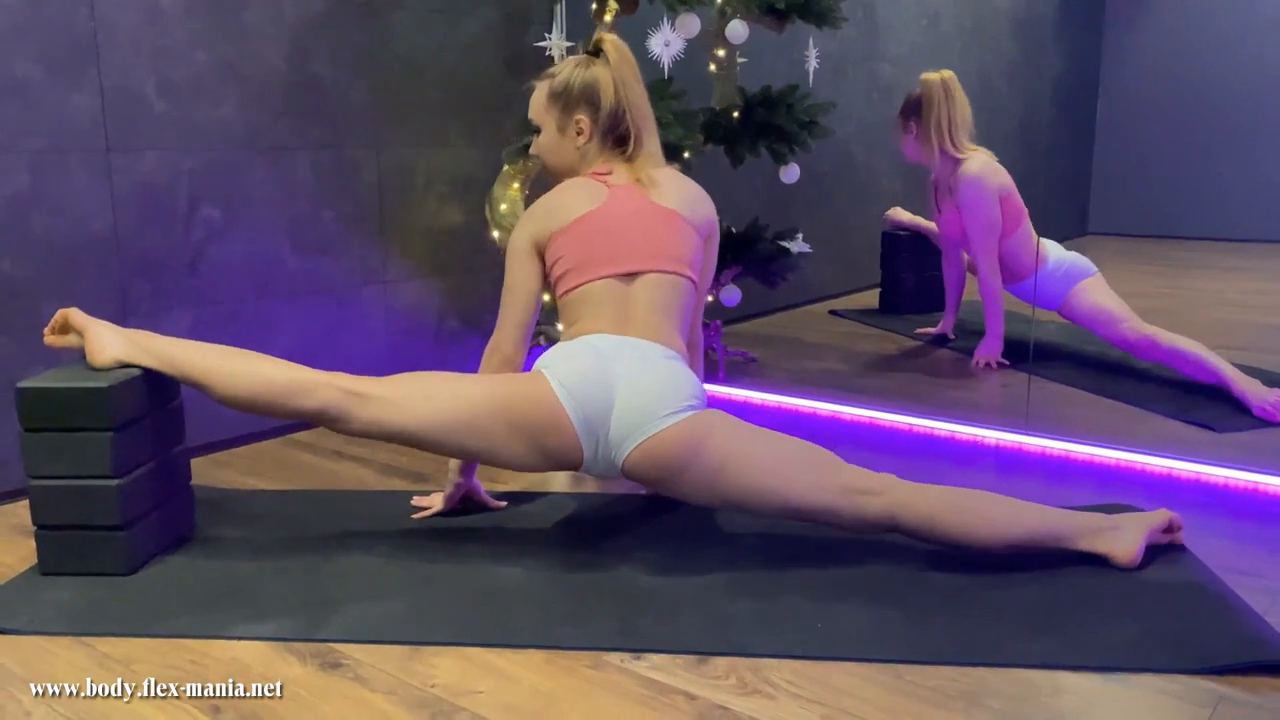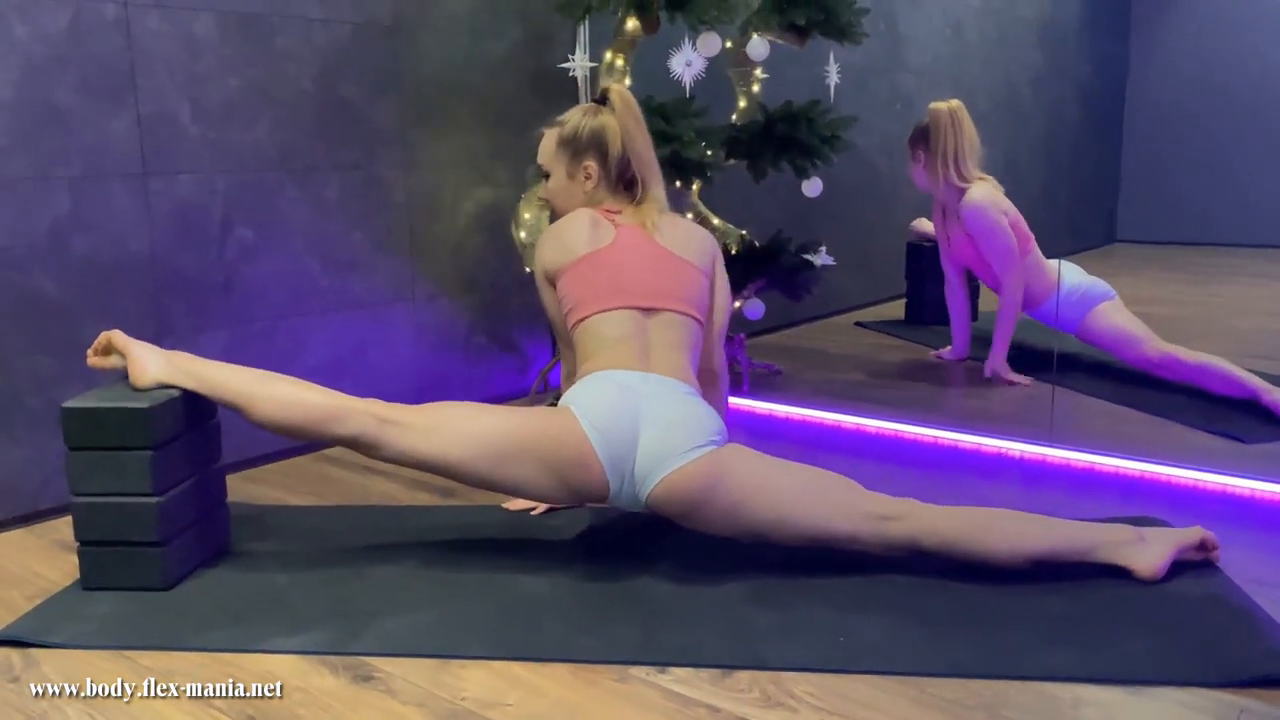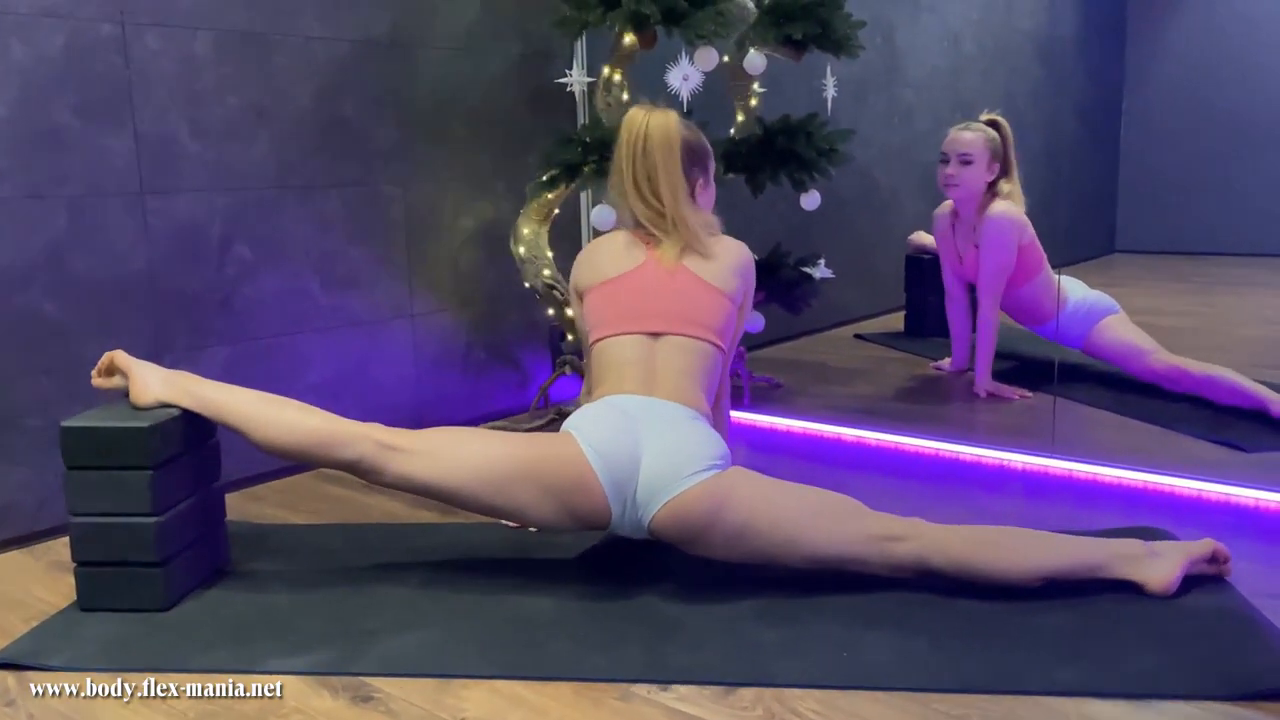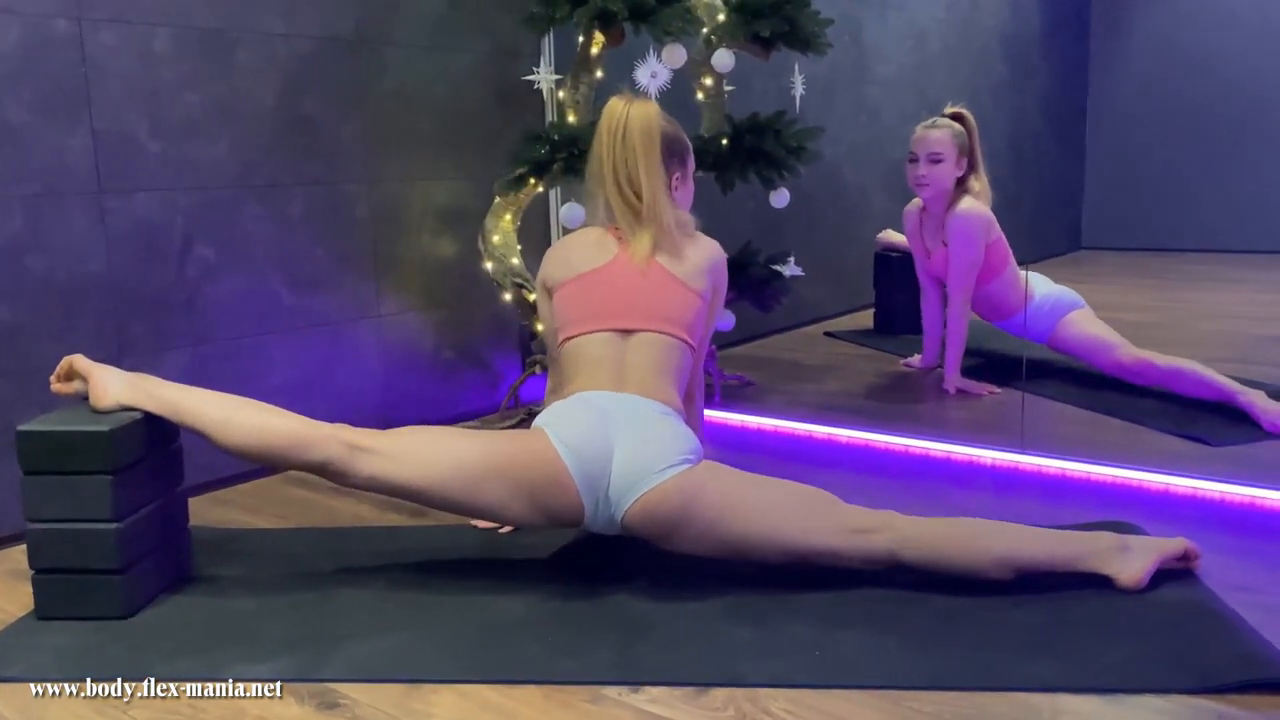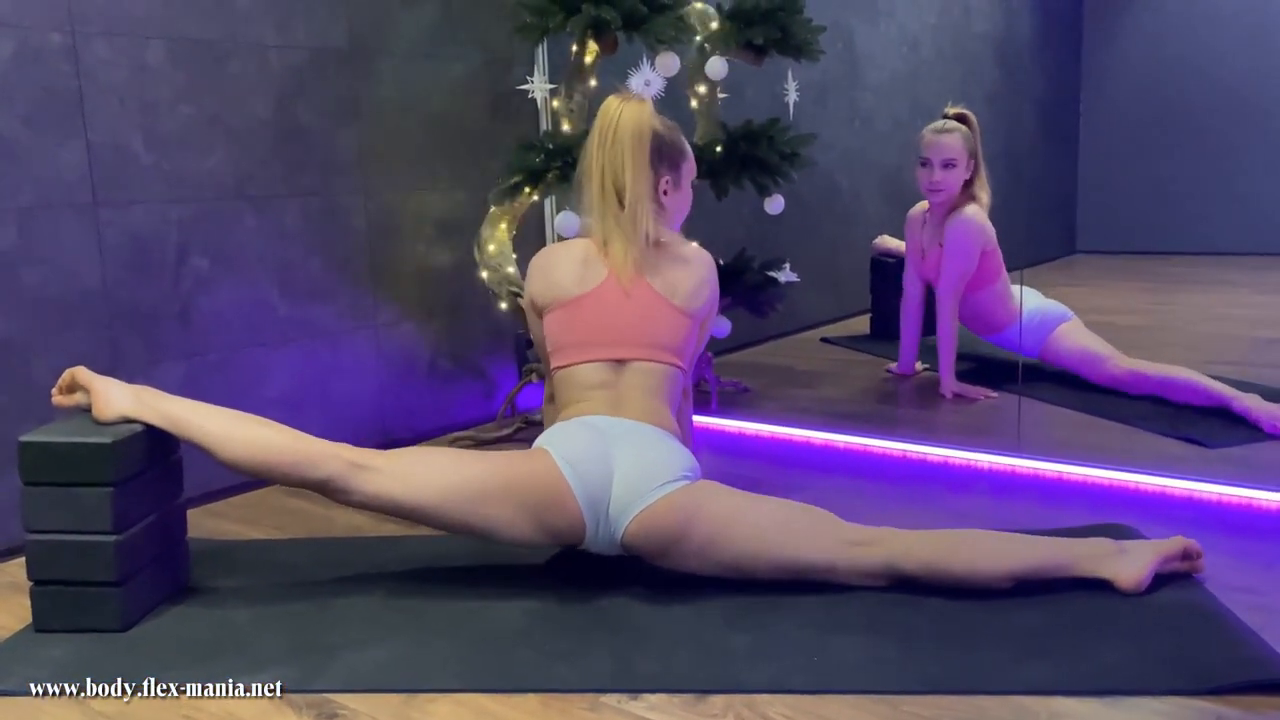
dt=1s
person 1, frame 1
left shoulder: (543, 211)
right shoulder: (692, 197)
left elbow: (505, 352)
left wrist: (463, 473)
right wrist: (687, 460)
left hip: (570, 394)
right hip: (659, 407)
left knee: (340, 398)
right knee: (873, 498)
left ankle: (124, 345)
person 1, frame 2
left shoulder: (558, 240)
right shoulder: (699, 240)
left wrist: (568, 481)
right wrist: (701, 466)
left hip: (595, 427)
right hip: (682, 441)
left knee: (370, 422)
right knee: (894, 523)
left ankle: (164, 363)
person 1, frame 3
left shoulder: (592, 256)
right shoulder: (734, 256)
left hip: (594, 452)
right hip: (684, 470)
left knee: (370, 447)
right knee: (904, 544)
person 1, frame 4
left shoulder: (562, 254)
right shoulder: (707, 254)
left hip: (566, 450)
right hip: (656, 467)
left knee: (340, 449)
right knee: (876, 536)
person 1, frame 5
left shoulder: (546, 268)
right shoulder: (698, 267)
left hip: (563, 472)
right hip: (656, 483)
left knee: (341, 470)
right knee: (874, 552)
person 2, frame 1
left shoulder: (975, 176)
right shoulder: (939, 181)
left elbow: (987, 264)
right elbow: (954, 251)
left wrist: (993, 338)
right wrist: (949, 318)
left hip: (1058, 276)
right hip: (1025, 275)
left knee: (1136, 336)
left ankle: (1243, 385)
right ankle: (913, 222)
person 2, frame 2
left shoulder: (976, 206)
right shoulder: (944, 204)
left elbow: (1012, 286)
right elbow: (953, 278)
left wrist: (996, 358)
right wrist: (959, 346)
left hip: (1072, 299)
right hip: (1050, 287)
left knee: (1159, 357)
person 2, frame 3
left shoulder: (1001, 219)
right shoulder: (944, 217)
left elbow: (988, 303)
right elbow: (955, 293)
left wrist: (983, 378)
right wrist: (959, 359)
left hip: (1078, 312)
right hip: (1041, 312)
left knee: (1166, 369)
person 2, frame 4
left shoulder: (967, 216)
right shoulder: (913, 213)
left elbow: (958, 300)
right elbow: (930, 289)
left wrist: (953, 374)
right wrist: (930, 354)
left hip: (1044, 308)
right hip: (1008, 309)
left knee: (1132, 363)
right ankle: (903, 243)
person 2, frame 5
left shoulder: (966, 223)
right shoulder: (917, 217)
left elbow: (946, 304)
right elbow: (913, 292)
left wrist: (948, 379)
right wrist: (905, 362)
left hip: (1032, 323)
right hip: (1000, 320)
left knee: (1125, 373)
left ankle: (1244, 403)
right ankle: (899, 248)
